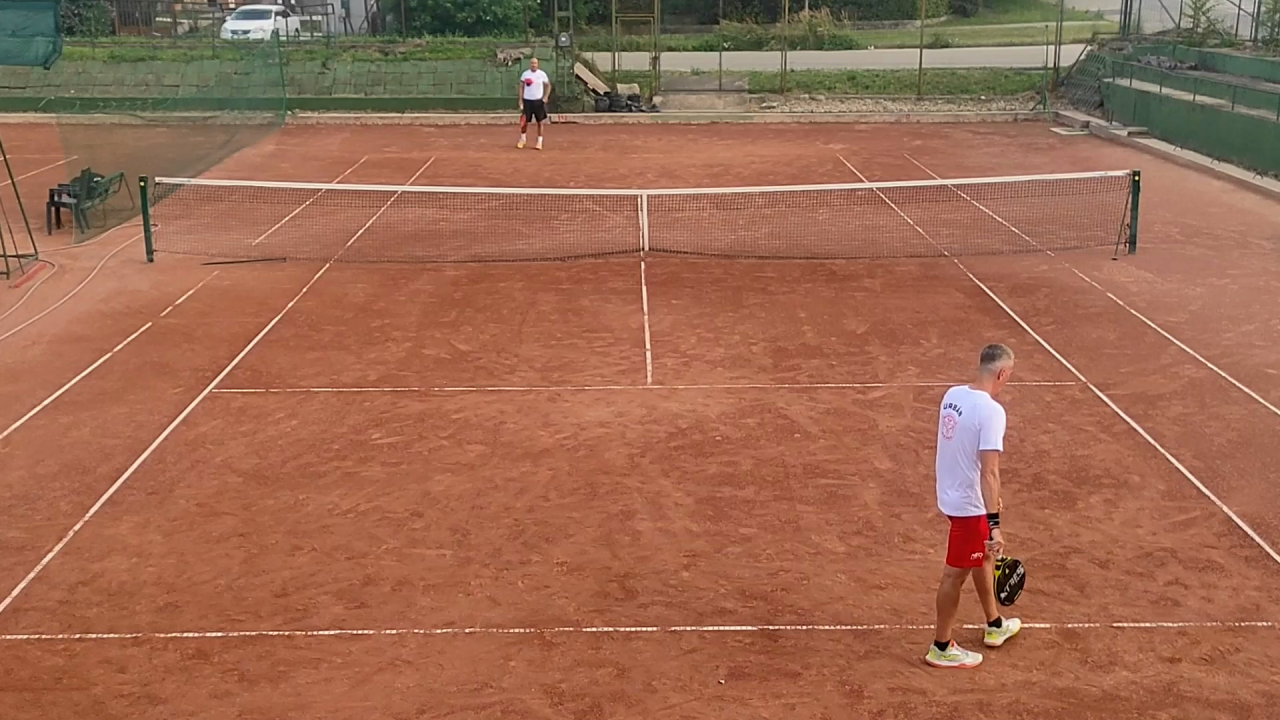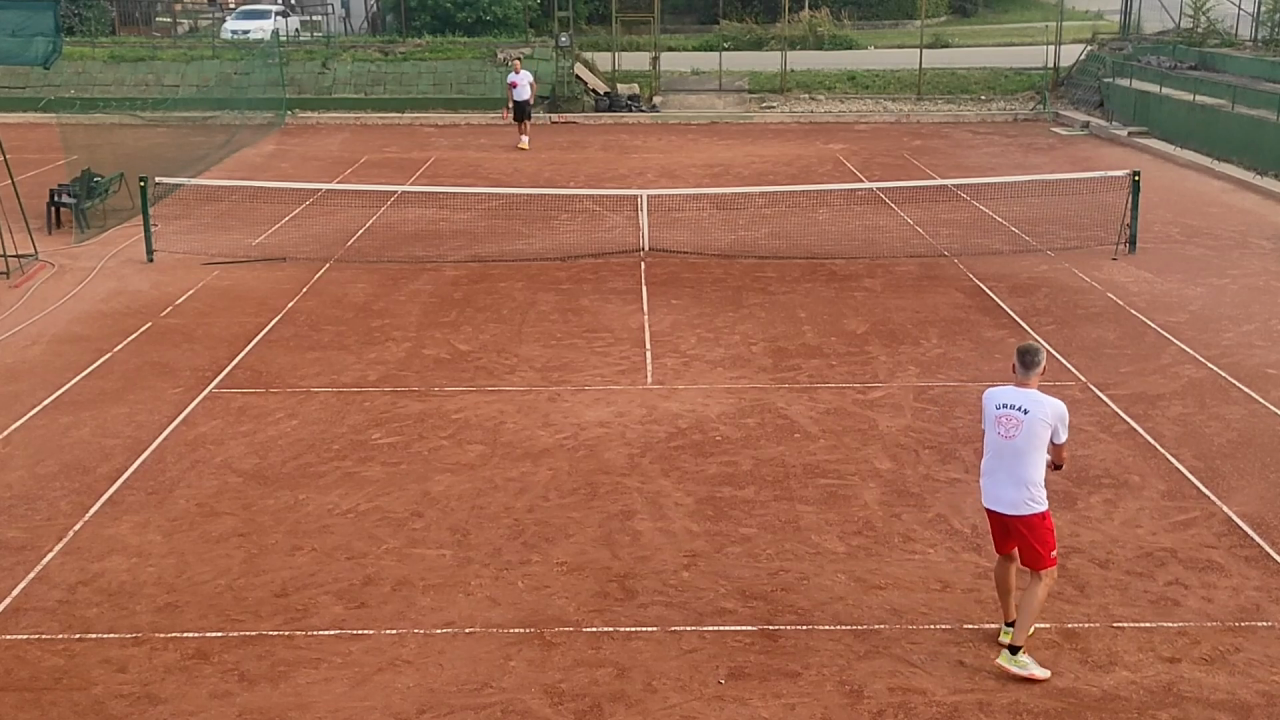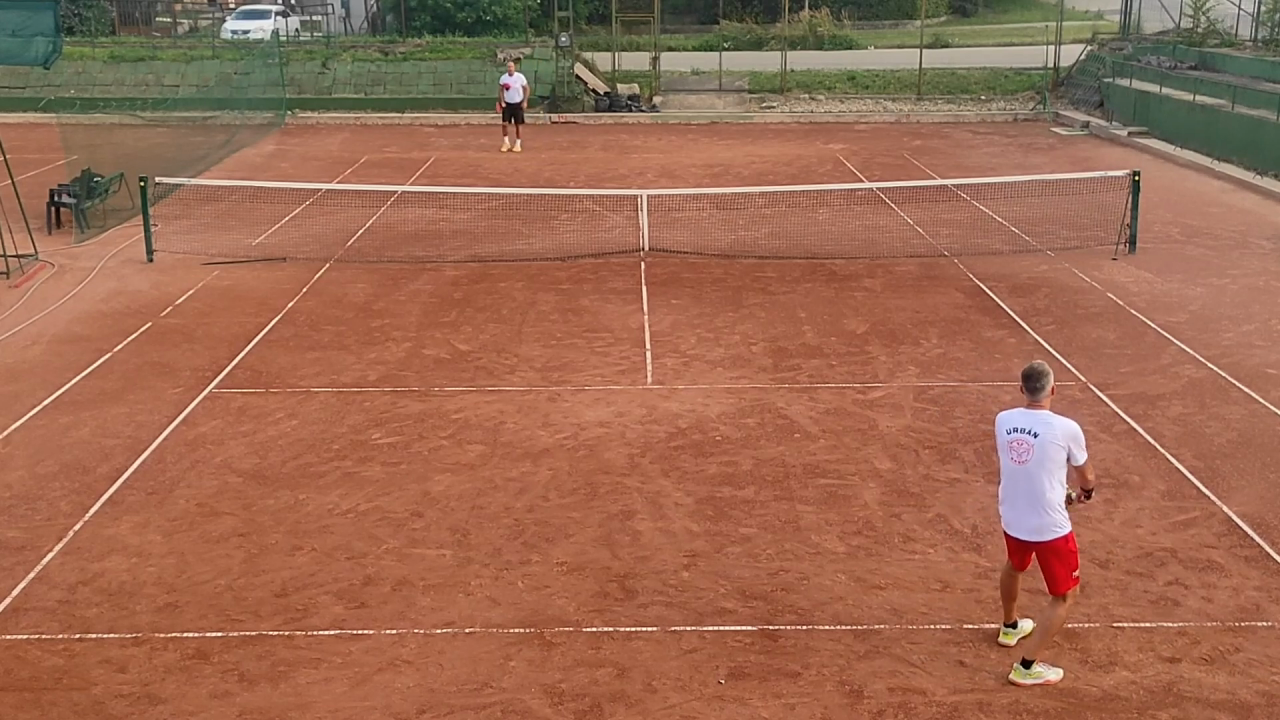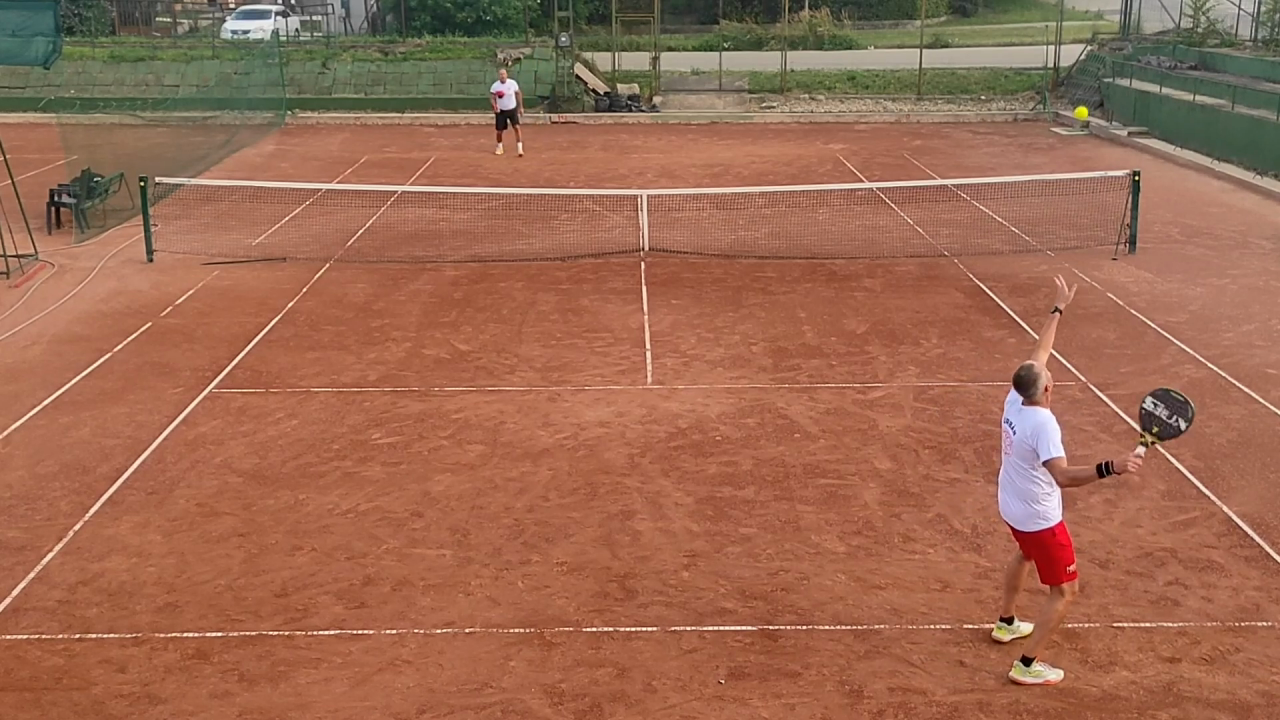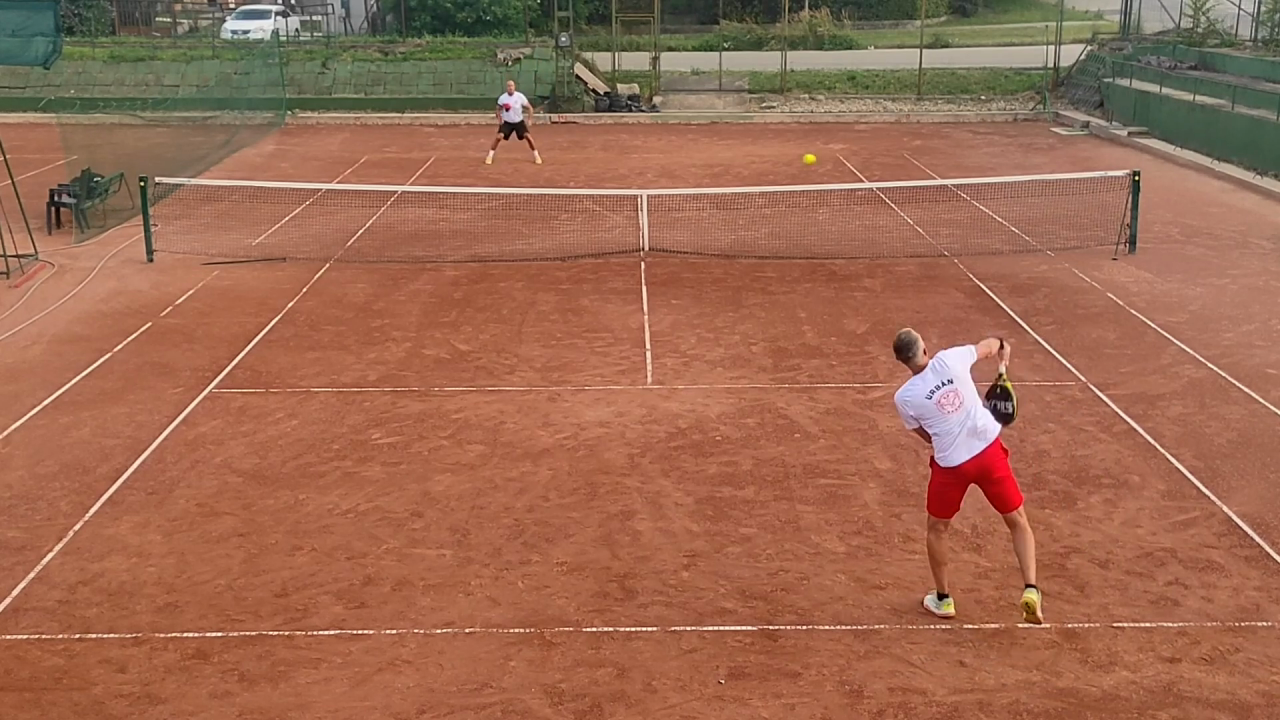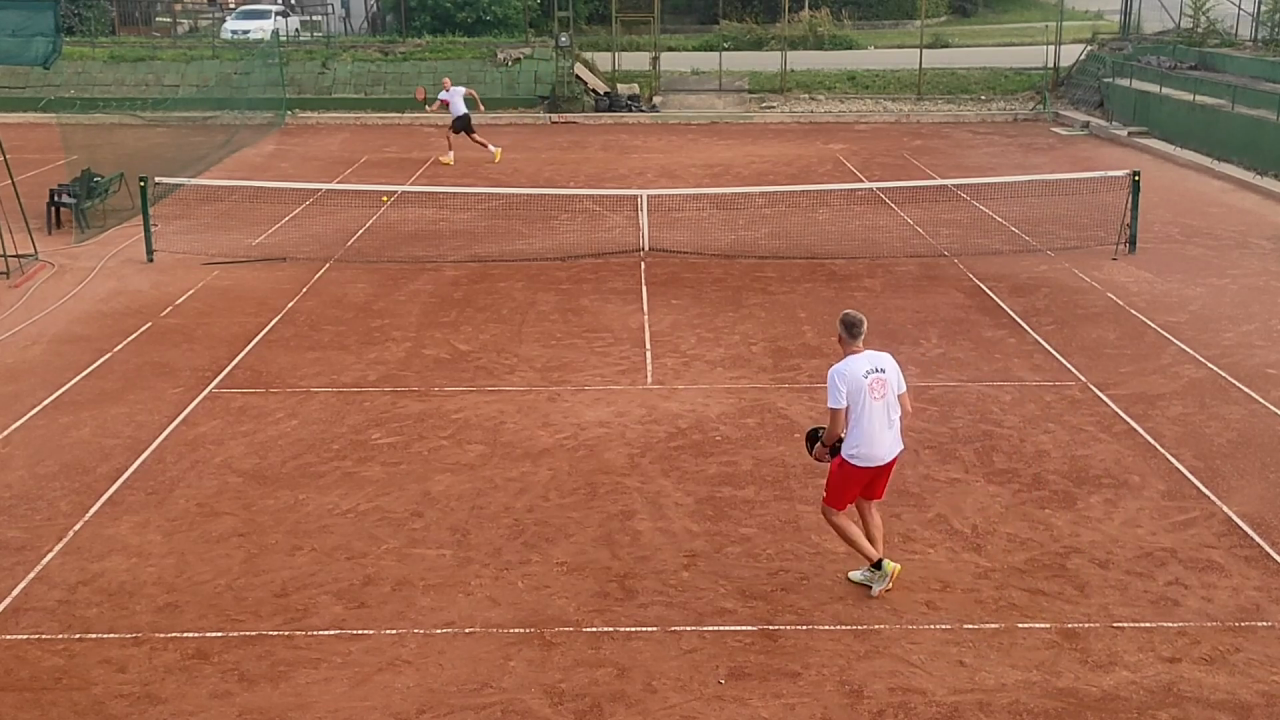
dt=0.7s
person 1, frame 1
left shoulder: (952, 395)
right shoulder: (990, 411)
right elbow: (988, 472)
right wrist: (995, 523)
left hip: (952, 495)
right hip: (970, 505)
left knee: (982, 557)
right knee: (957, 572)
left ankle: (996, 625)
right ankle: (941, 647)
person 1, frame 2
left shoulder: (991, 397)
right shoulder: (1053, 408)
right elbow: (1060, 455)
left hip: (992, 497)
right hip: (1028, 504)
left knee: (1007, 557)
right knee: (1044, 575)
left ankle: (1011, 625)
right ankle: (1014, 651)
person 1, frame 3
left shoulder: (1003, 421)
right shoulder: (1066, 429)
right elbow: (1086, 477)
right wrist: (1086, 492)
left hip: (1012, 521)
right hip: (1051, 527)
left knee: (1014, 567)
right knee: (1065, 595)
left ankle: (1010, 627)
right ankle: (1026, 667)
person 1, frame 4
left shoulder: (1013, 401)
right shoulder: (1043, 424)
left elbow: (1039, 352)
right elbow: (1062, 476)
left wrist: (1058, 309)
right wrist: (1111, 467)
left hip: (1012, 509)
right hip: (1040, 519)
left knee: (1025, 555)
right knee: (1064, 591)
left ankle: (1006, 622)
right ankle: (1027, 665)
person 1, frame 5
left shoulder: (905, 397)
right shoulder: (949, 360)
left elbow: (926, 436)
right elbow: (986, 347)
right wrist: (1002, 346)
left hip: (951, 465)
right hip: (987, 450)
left knee: (937, 529)
right knee: (1018, 523)
left ankle: (942, 598)
right ankle: (1031, 591)
person 1, frame 6
left shoulder: (839, 372)
right shoulder: (887, 360)
left elbow: (836, 428)
right elbow: (905, 409)
left wrist: (823, 446)
left hip: (858, 455)
right hip: (891, 450)
left knee: (832, 511)
right knee: (867, 505)
left ankle: (880, 566)
right ankle: (876, 571)
